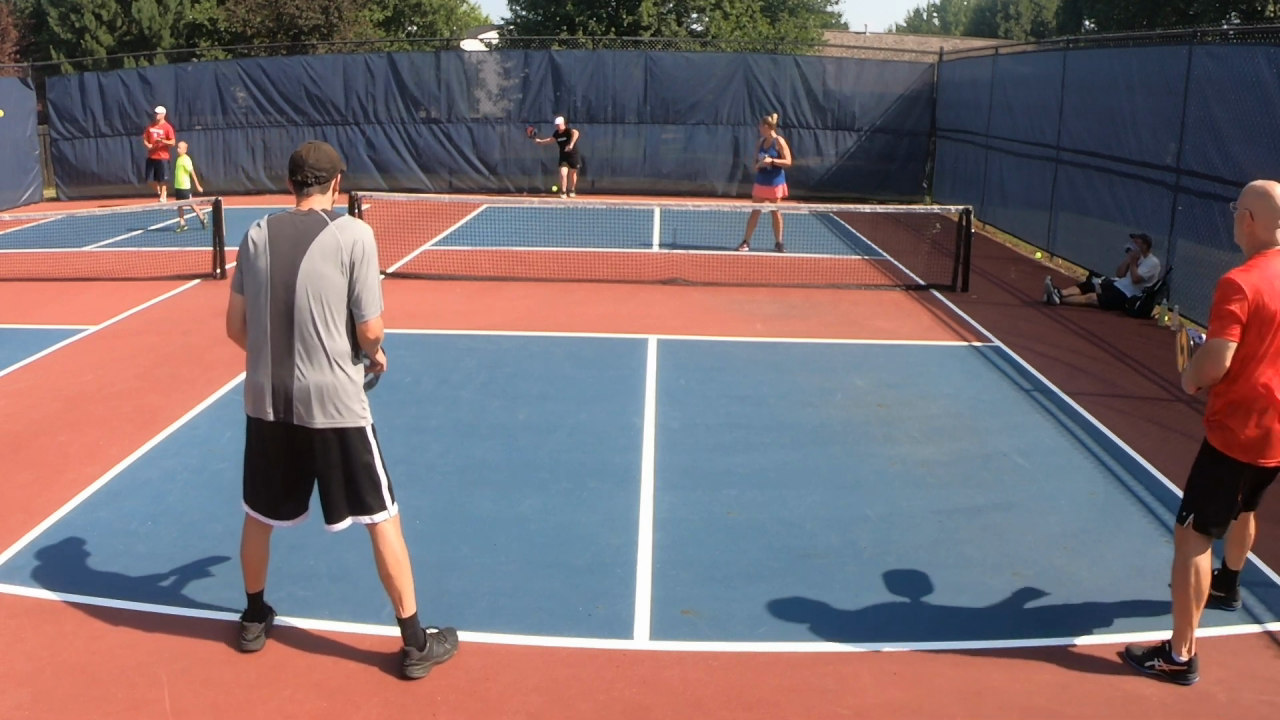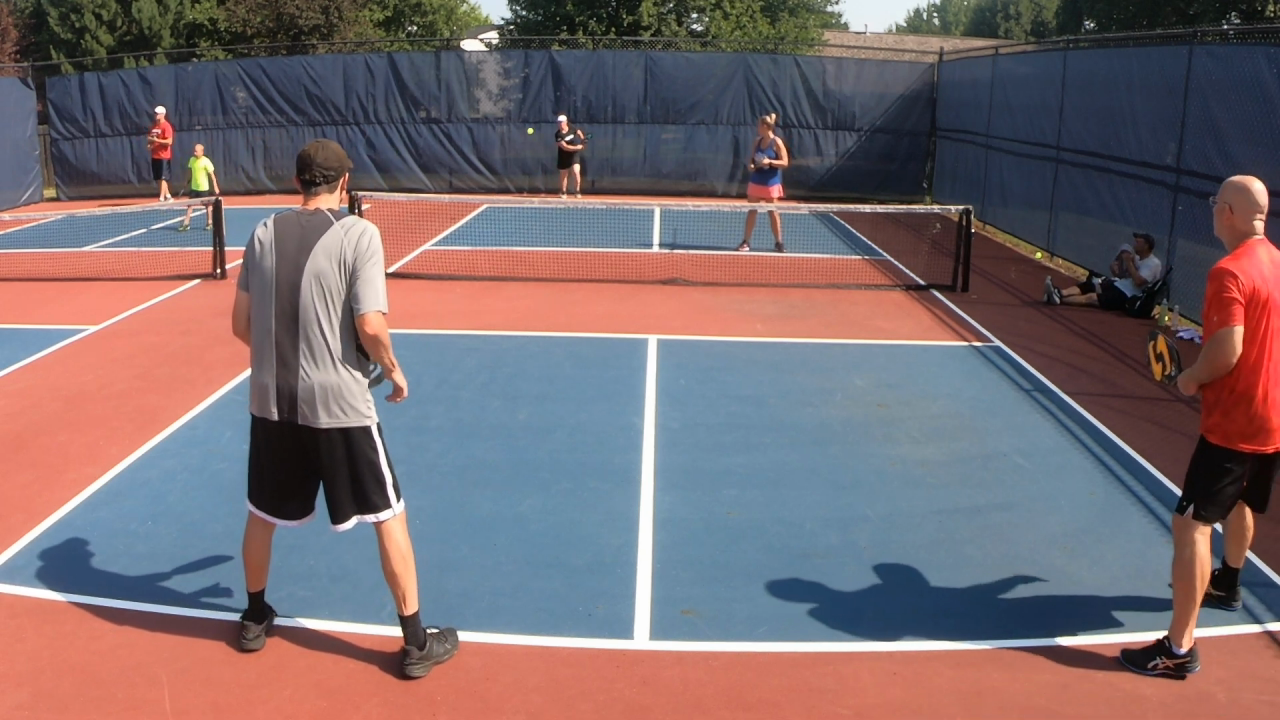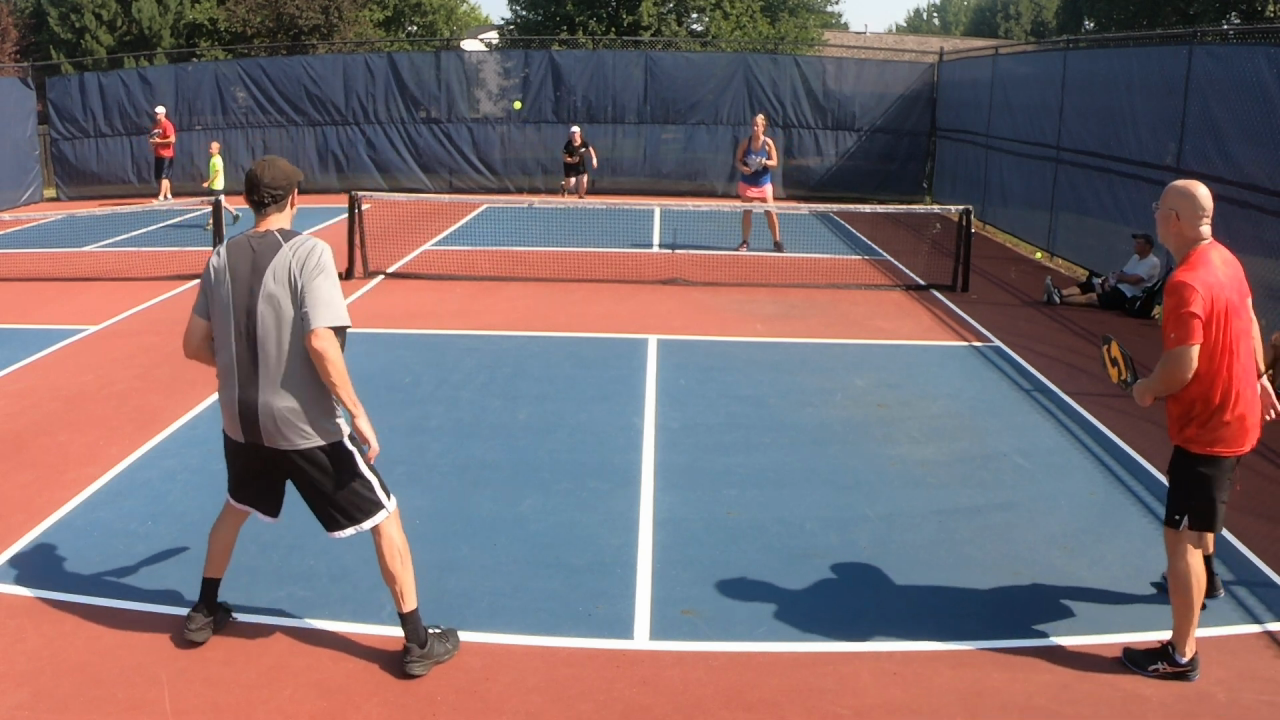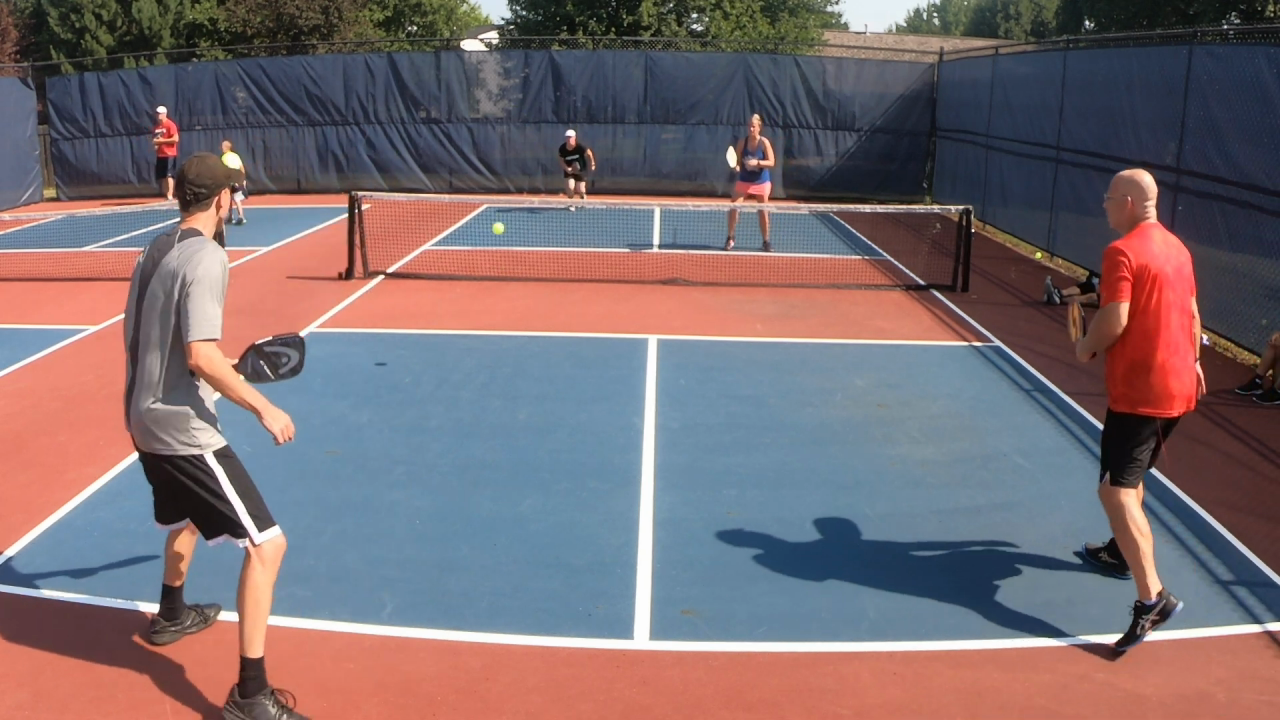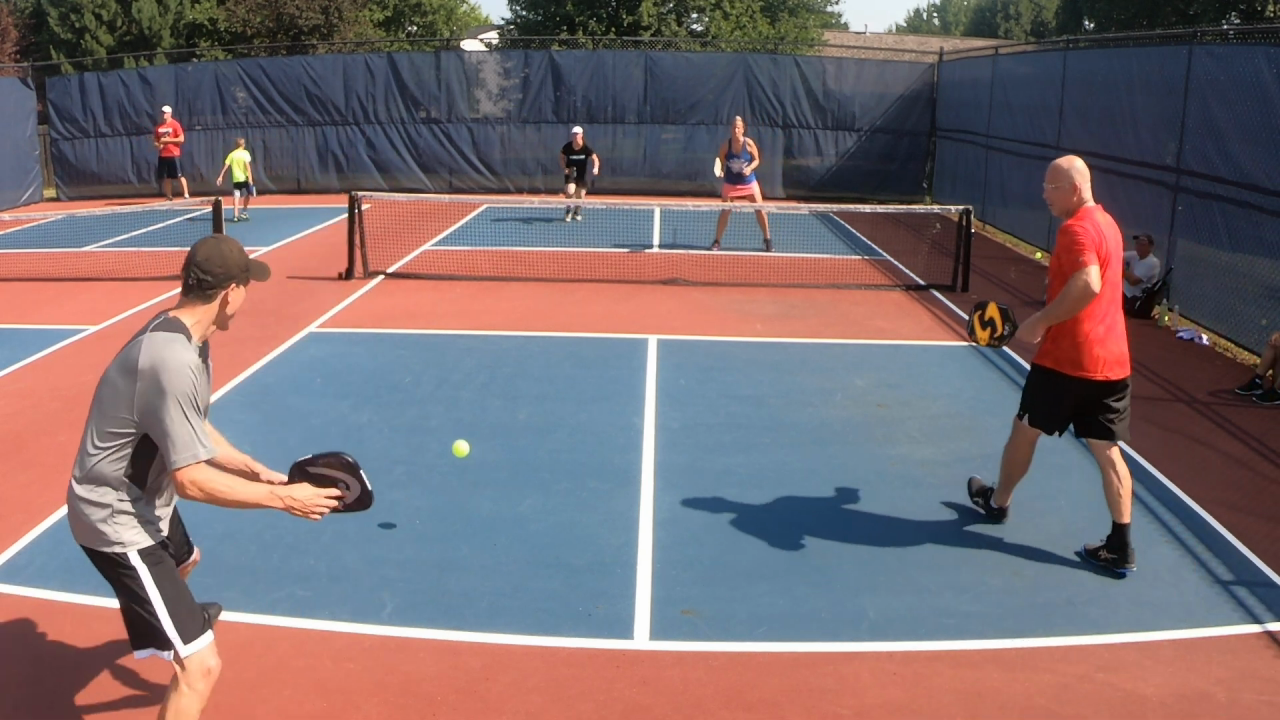
dt=0.4s
person 1, frame 1
left shoulder: (256, 235)
right shoulder: (353, 234)
left elbow: (236, 327)
right elbow: (369, 331)
right wrist: (376, 354)
left hip: (267, 400)
right hip: (334, 403)
left knee: (259, 514)
right knee: (382, 518)
left ankle: (254, 618)
right ankle: (416, 642)
person 1, frame 2
left shoulder: (264, 233)
right shoulder: (359, 234)
left elbow: (241, 324)
right elbow: (370, 327)
right wrist: (393, 371)
left hip: (271, 401)
right hip: (339, 403)
left knee: (262, 513)
right knee: (390, 517)
left ankle: (254, 617)
right ankle: (415, 641)
person 1, frame 3
left shoulder: (220, 259)
right shoulder: (309, 253)
left elbow: (194, 347)
right elbow: (320, 342)
right wrist: (359, 415)
left hip: (242, 420)
right hip: (304, 425)
left knee: (237, 504)
right knee: (383, 519)
left ankle: (204, 611)
right ankle: (418, 641)
person 1, frame 4
left shoulder: (157, 250)
right shoulder: (207, 258)
right elbow: (200, 356)
right wrist: (265, 408)
left hip: (147, 422)
right hip: (182, 429)
left knee: (194, 514)
right knee: (265, 546)
left ankle: (171, 613)
person 1, frame 5
left shoulder: (186, 341)
right shoulder: (173, 362)
left elbow: (195, 433)
right elbow: (189, 478)
left wrist: (266, 475)
right wrist: (282, 495)
left hip: (142, 502)
right hip: (115, 521)
left knee: (185, 557)
right knee: (202, 666)
left ankle: (175, 618)
person 2, frame 1
left shoulder: (1239, 283)
left elbow: (1213, 363)
left wrist: (1189, 378)
left hip: (1237, 432)
left knee: (1192, 537)
left ankle: (1180, 654)
right ankle: (1226, 584)
person 2, frame 2
left shoulder: (1230, 271)
left elbow: (1225, 352)
left wrist: (1191, 378)
left hip: (1233, 424)
left knee: (1191, 526)
right knee: (1238, 503)
left ankle: (1179, 648)
right ankle: (1227, 583)
person 2, frame 3
left shoulder: (1185, 282)
right shoulder: (1227, 261)
left elbow: (1182, 367)
left wrist: (1147, 389)
left hip: (1209, 426)
left knee: (1182, 536)
right knee: (1197, 516)
left ankle: (1182, 654)
right ankle: (1197, 577)
person 2, frame 4
left shoulder: (1122, 252)
right shoulder: (1177, 248)
left elbow: (1113, 323)
right elbow: (1190, 310)
left wrist: (1084, 347)
right wrist: (1192, 358)
left hip: (1141, 392)
right hip: (1180, 386)
left knee: (1119, 491)
right knee: (1126, 474)
left ankle: (1154, 596)
right ankle: (1120, 551)
person 2, frame 5
left shoulder: (1075, 229)
right shoulder: (1107, 224)
left elbow: (1088, 287)
left wrist: (1039, 323)
left hip: (1066, 358)
right hip: (1112, 360)
left knee: (1023, 432)
right knee: (1106, 450)
left ankle: (998, 502)
right ankle: (1120, 543)
